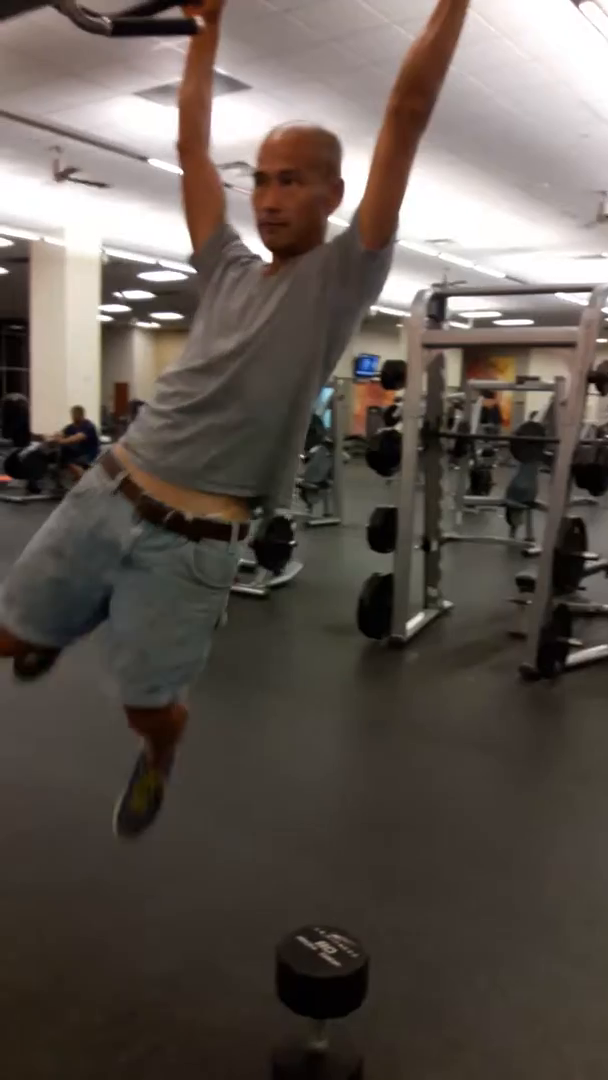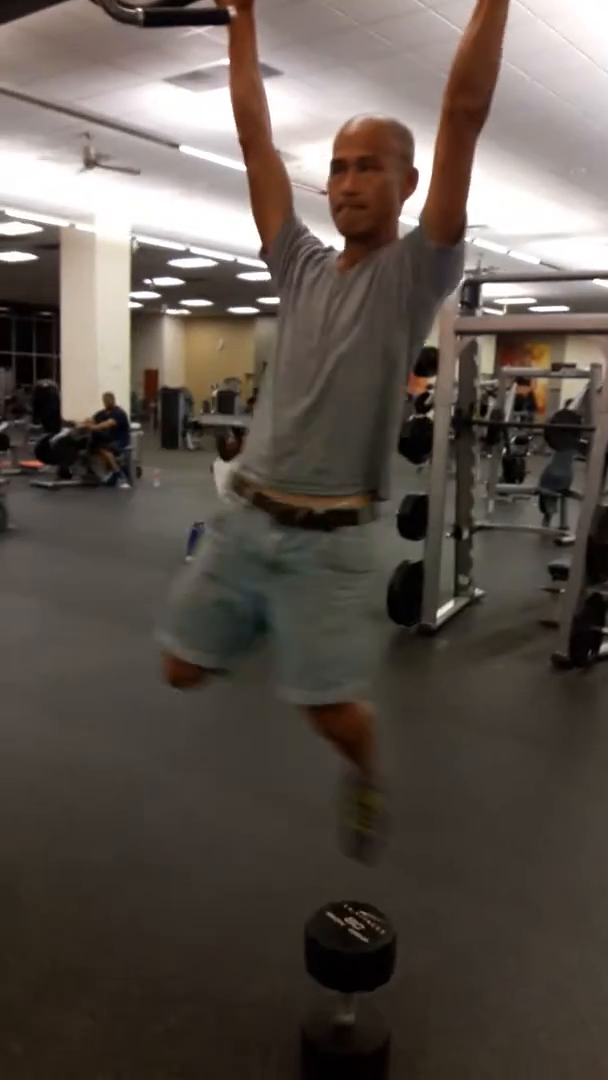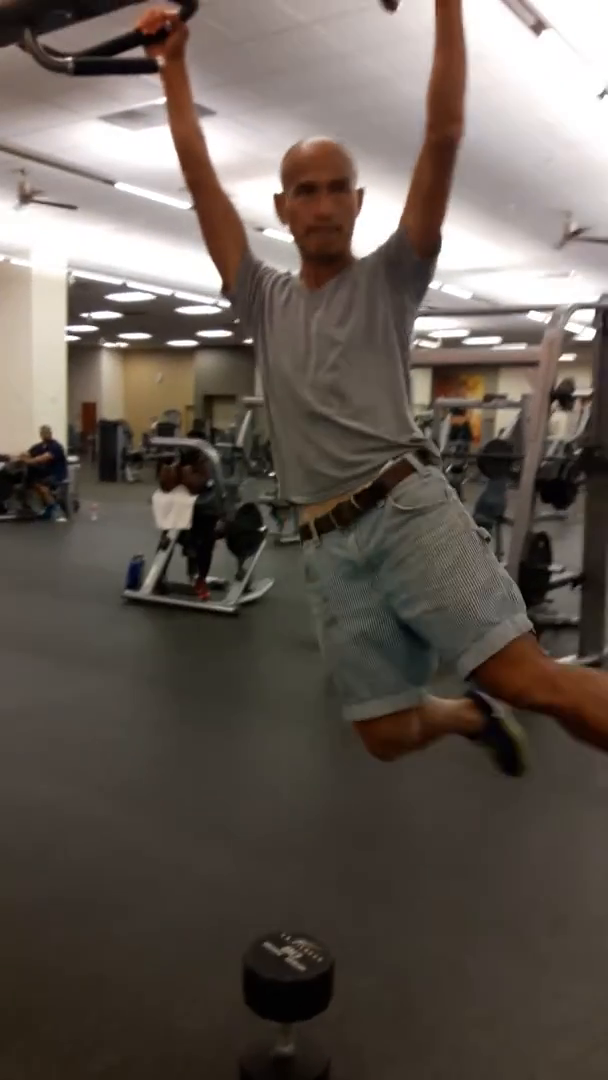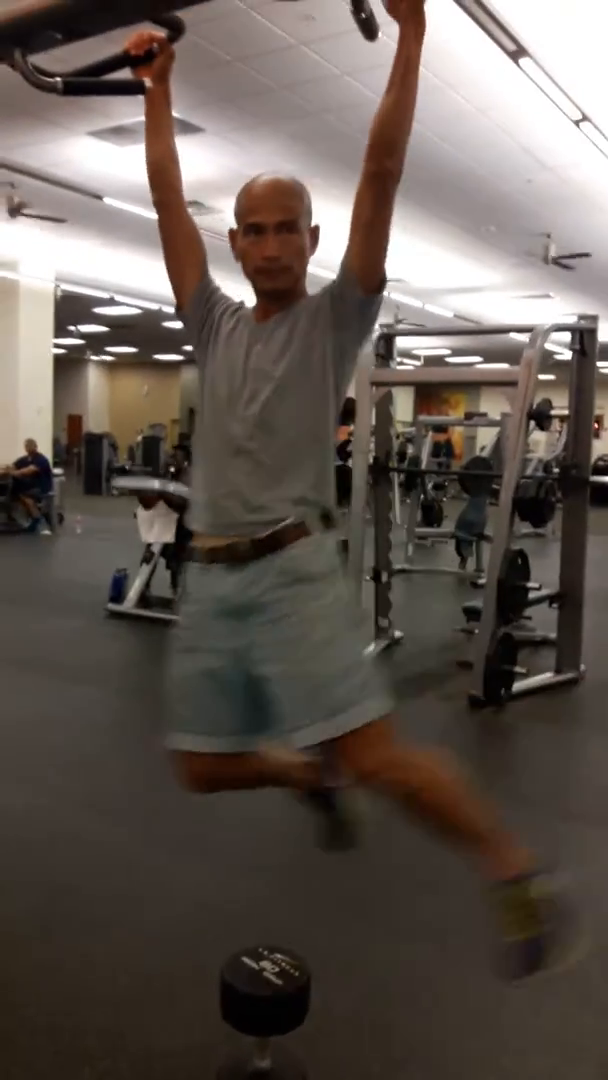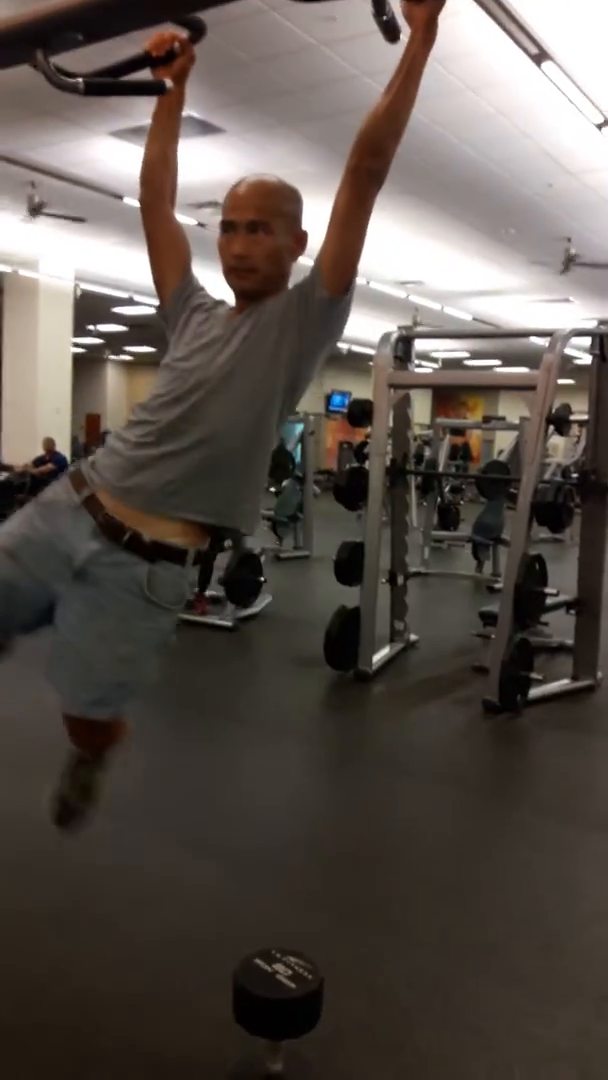
dt=0.4s
person 1, frame 1
left shoulder: (344, 275)
right shoulder: (227, 271)
left elbow: (405, 116)
right elbow: (192, 149)
left hip: (187, 541)
right hip: (105, 496)
left knee: (148, 704)
left ankle: (157, 760)
right ankle: (68, 624)
person 1, frame 2
left shoulder: (417, 267)
right shoulder: (305, 265)
left elbow: (464, 114)
right elbow: (257, 146)
left hip: (326, 538)
right hip: (246, 516)
left knee: (330, 709)
right knee: (181, 670)
left ankle: (366, 781)
right ankle: (268, 629)
person 1, frame 3
left shoulder: (389, 278)
right shoulder: (263, 299)
left elbow: (444, 140)
right elbow: (201, 179)
right wrist: (173, 71)
left hip: (406, 508)
right hip: (332, 543)
left knee: (523, 672)
right knee: (387, 734)
right ankle: (475, 718)
person 1, frame 4
left shoulder: (333, 317)
right shoulder: (216, 325)
left elbow: (381, 176)
right elbow: (169, 205)
right wrist: (157, 91)
left hip: (292, 574)
right hip: (211, 579)
left knee: (370, 753)
right knee: (199, 766)
left ankle: (515, 874)
right ankle: (307, 772)
person 1, frame 5
left shoulder: (307, 320)
right shoulder: (192, 315)
left elbow: (363, 175)
right elbow: (156, 203)
right wrist: (173, 91)
left hip: (141, 563)
left knee: (92, 719)
left ankle: (87, 767)
